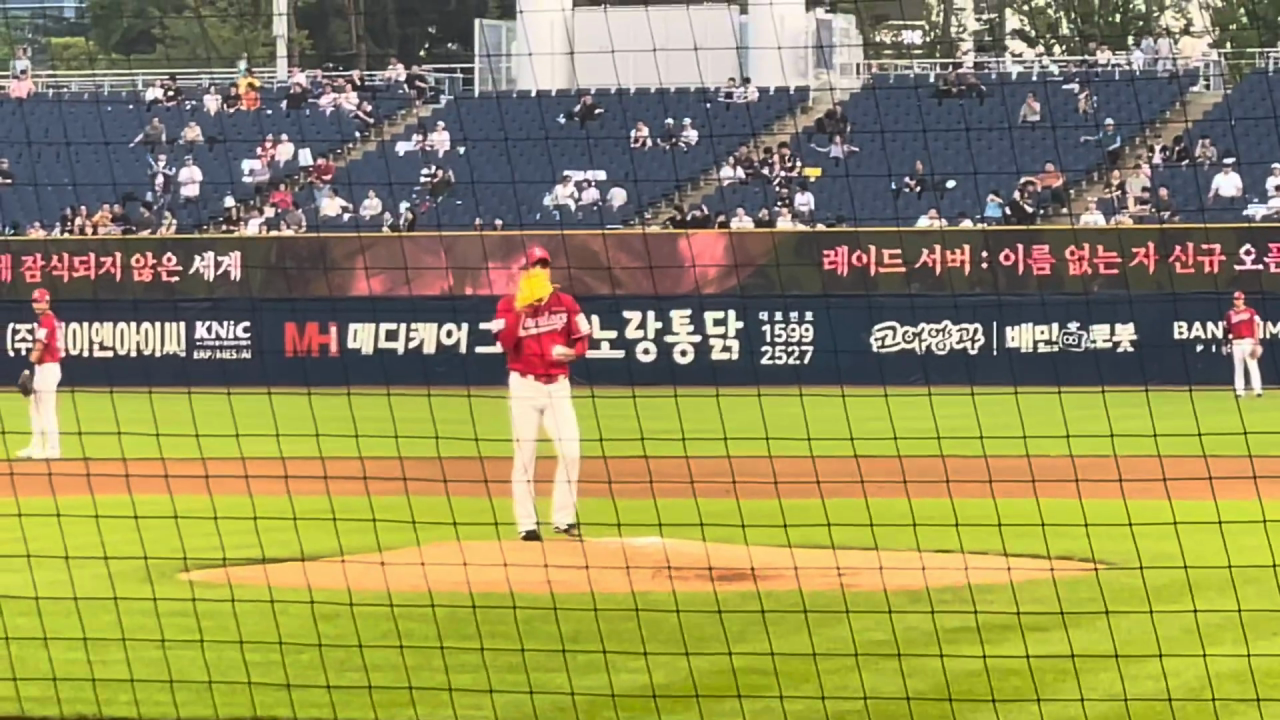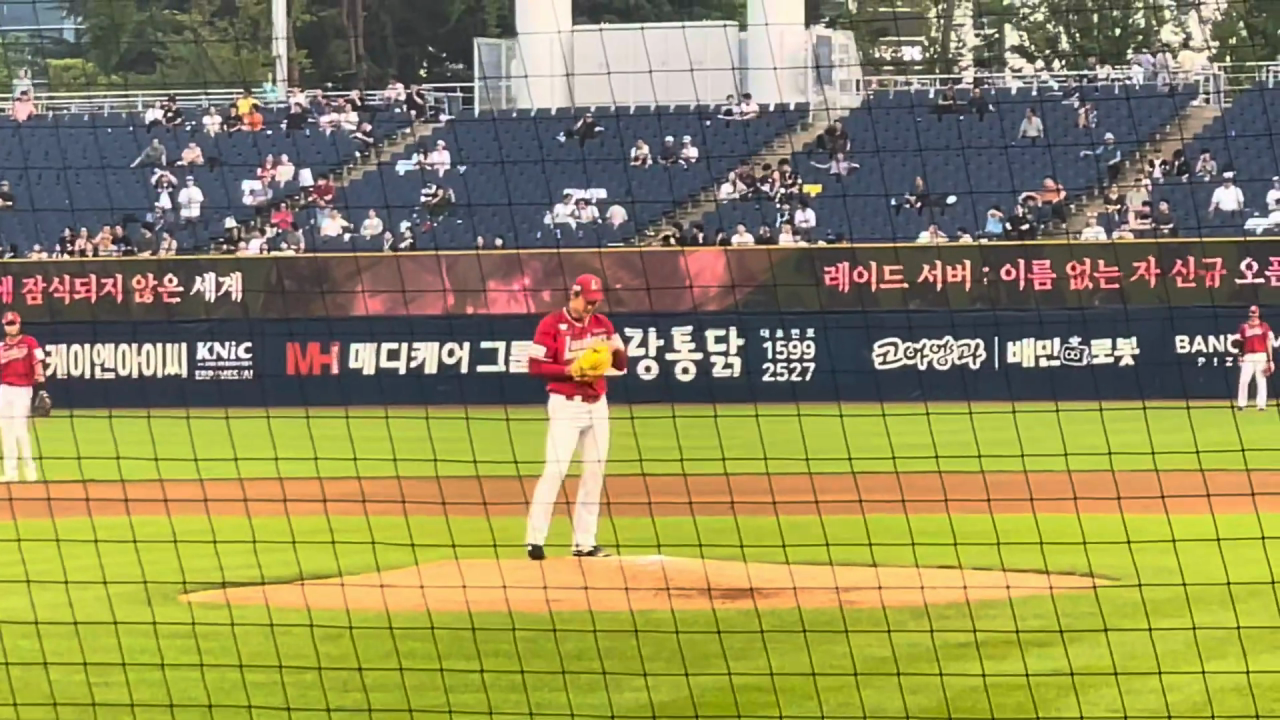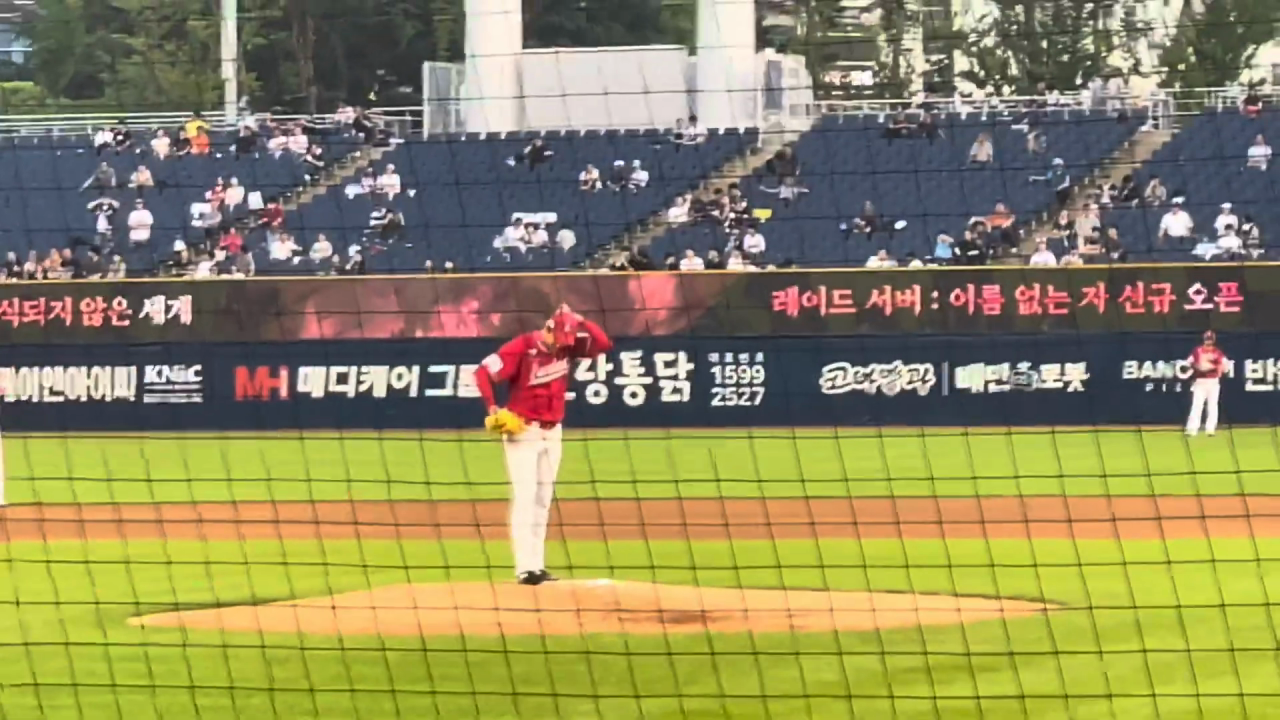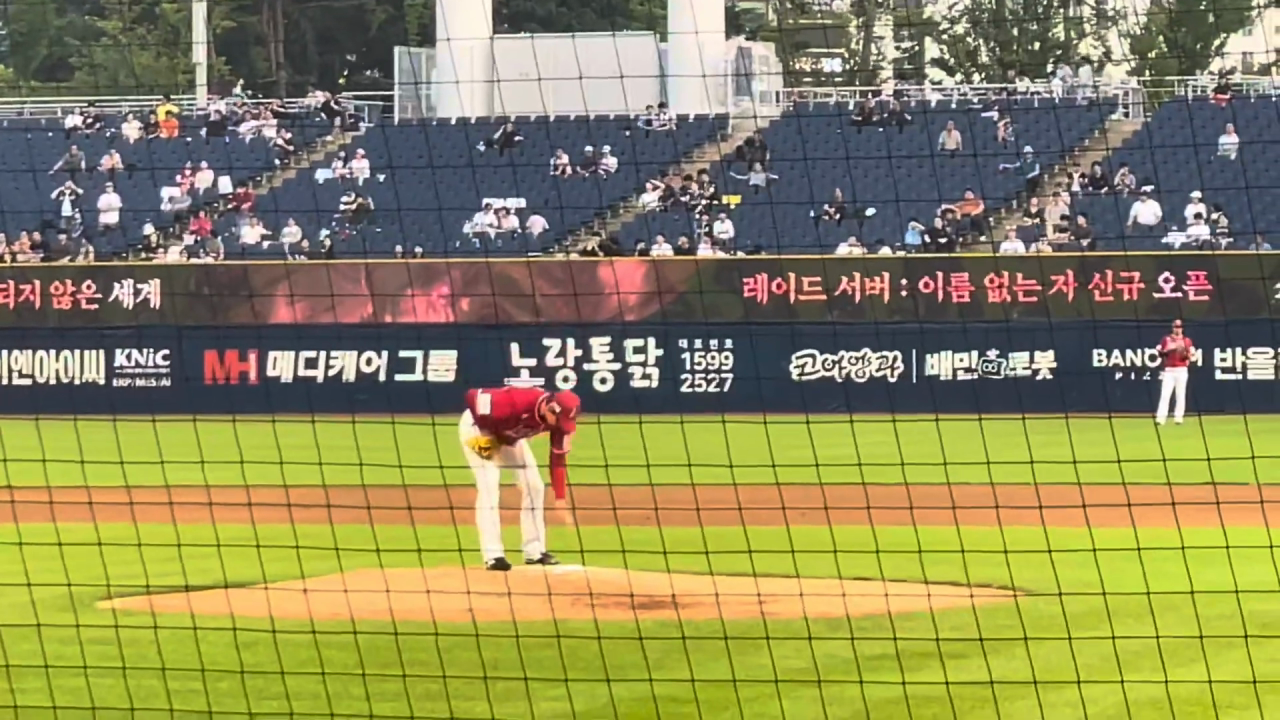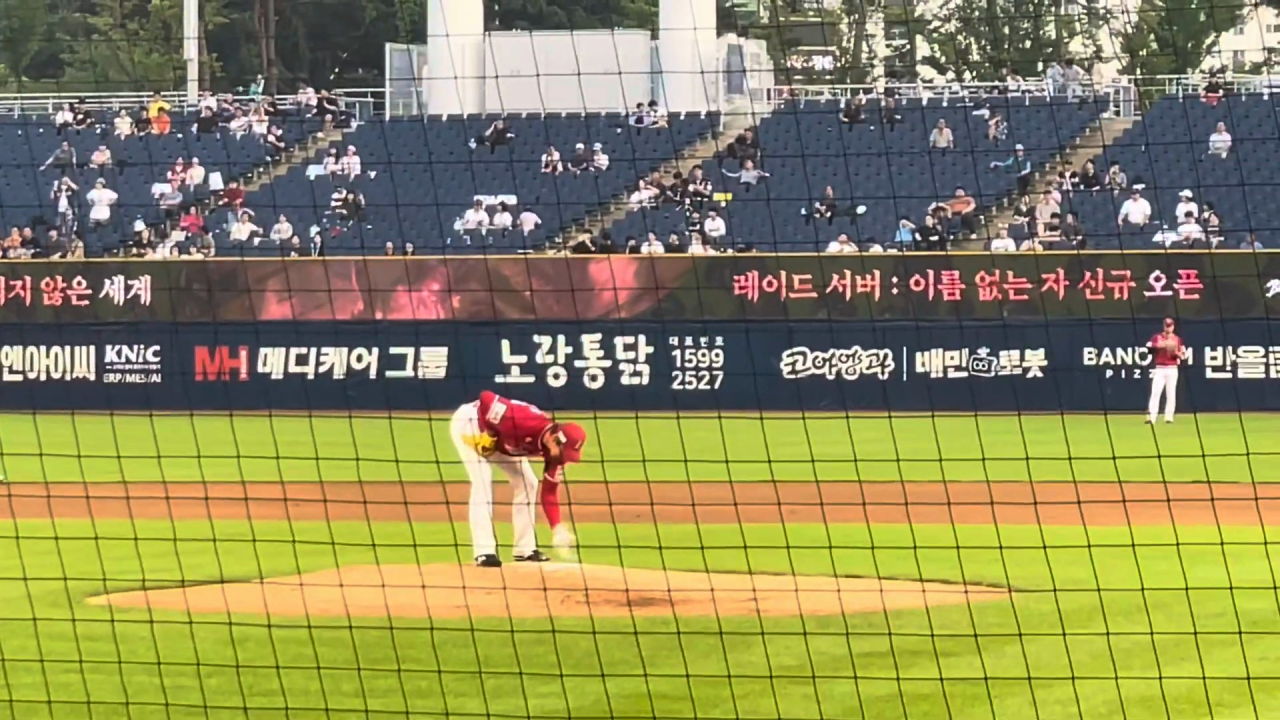
dt=0.7s
person 1, frame 1
left shoulder: (566, 302)
right shoulder: (509, 304)
left elbow: (583, 341)
right elbow: (506, 343)
left wrist: (572, 353)
right wrist: (520, 309)
left hip: (558, 386)
right hip: (523, 386)
left knee: (570, 452)
right knee: (525, 457)
left ankle: (564, 518)
right ankle: (527, 525)
person 1, frame 2
left shoulder: (603, 323)
right shoulder: (552, 324)
left elbow: (621, 364)
right elbow: (536, 366)
left wrist: (617, 350)
right wrist: (568, 369)
left hip: (598, 406)
right hip: (565, 405)
left knee: (594, 474)
right knee: (555, 471)
left ankle: (584, 542)
right ankle: (535, 539)
person 1, frame 3
left shoulder: (569, 345)
right shoulder: (521, 346)
left elbow: (605, 344)
right elbow: (483, 372)
left wrist: (578, 320)
right wrist: (492, 407)
left hip: (552, 432)
right hip: (521, 430)
left knee: (543, 499)
right knee: (525, 496)
left ankle: (535, 566)
right ankle: (525, 568)
person 1, frame 4
left shoulder: (560, 418)
right shoulder: (517, 402)
left elbow: (559, 459)
right elbow: (472, 396)
left wrist: (561, 500)
right wrist: (484, 431)
left hip: (509, 436)
right hip: (478, 428)
left knee: (534, 486)
right knee: (489, 487)
left ankle: (535, 551)
right ankle: (493, 555)
person 1, frame 5
left shoulder: (555, 450)
right shoulder: (524, 423)
left elbow: (549, 491)
right elbow: (485, 397)
left wrist: (558, 529)
right wrist: (486, 434)
left hip: (500, 435)
right hip: (468, 422)
left knee: (528, 484)
right knee: (482, 483)
left ankle: (525, 549)
right ankle: (484, 552)
